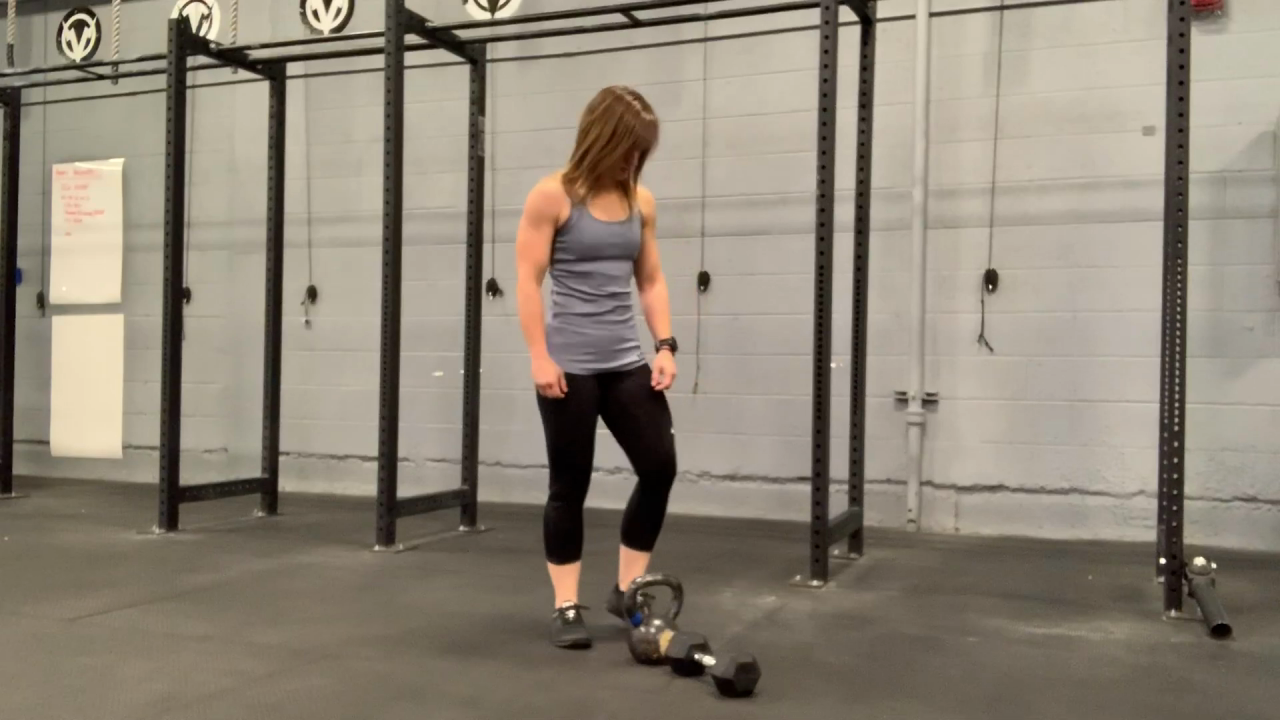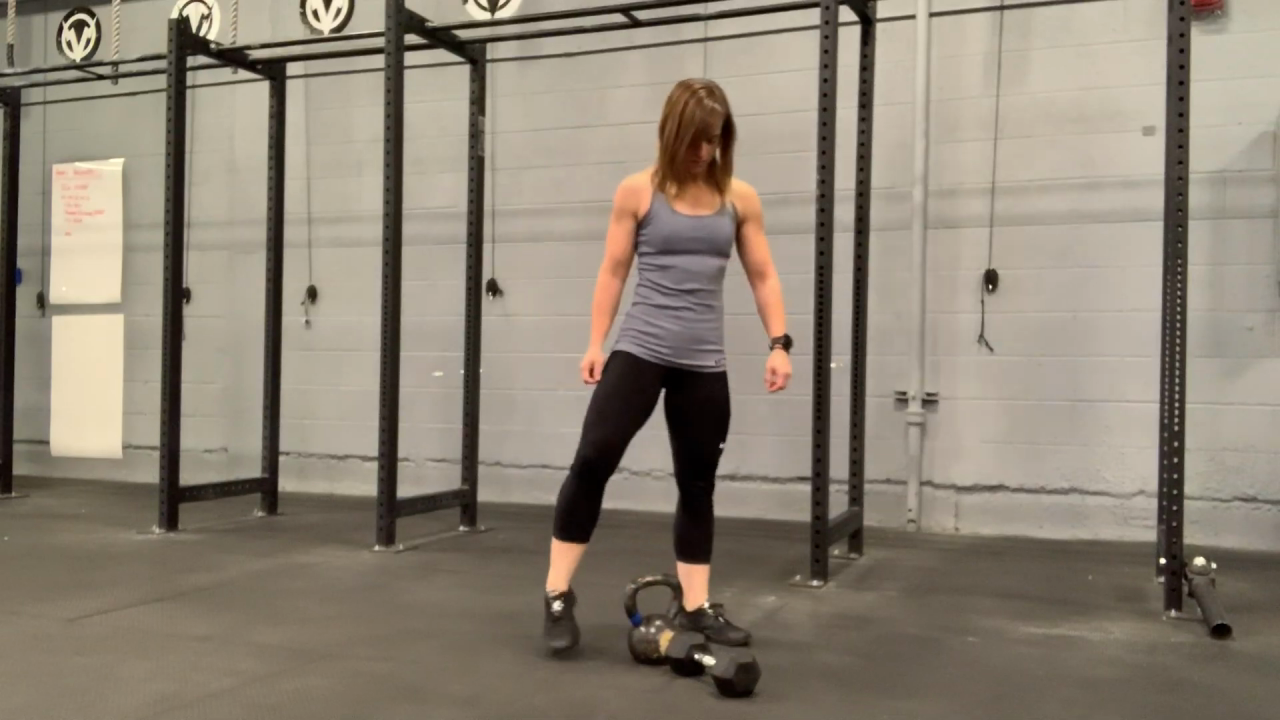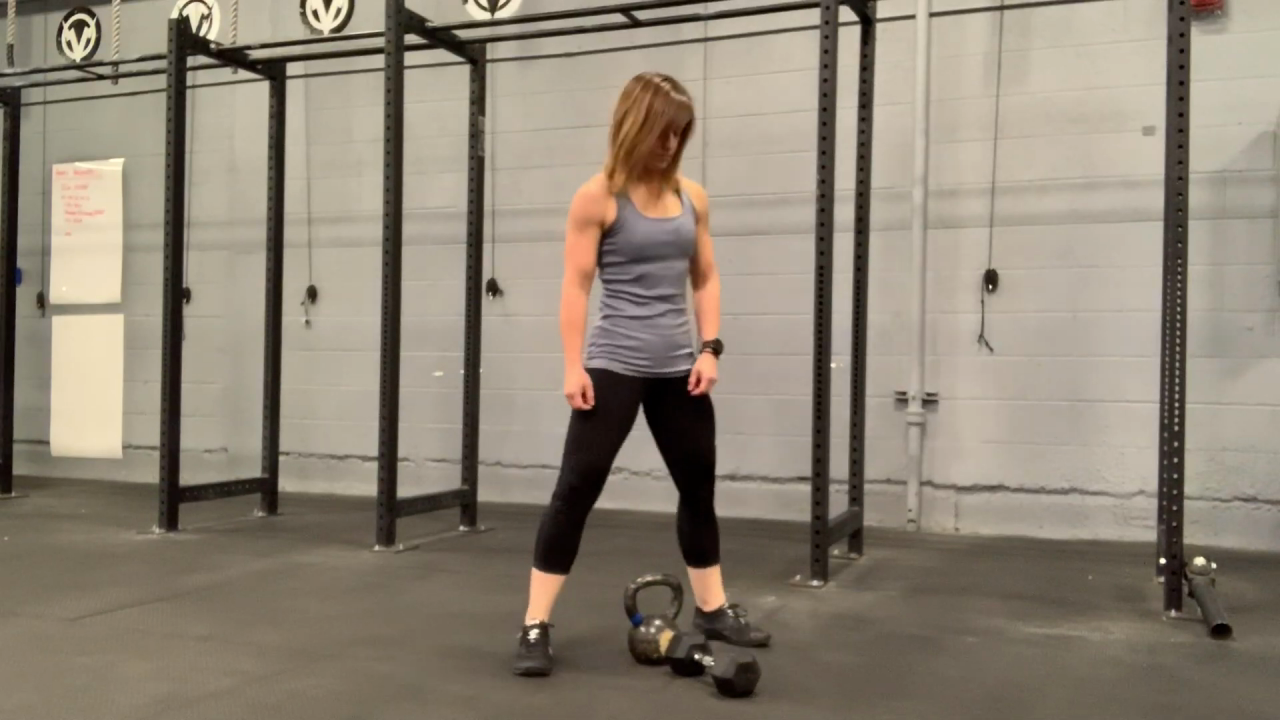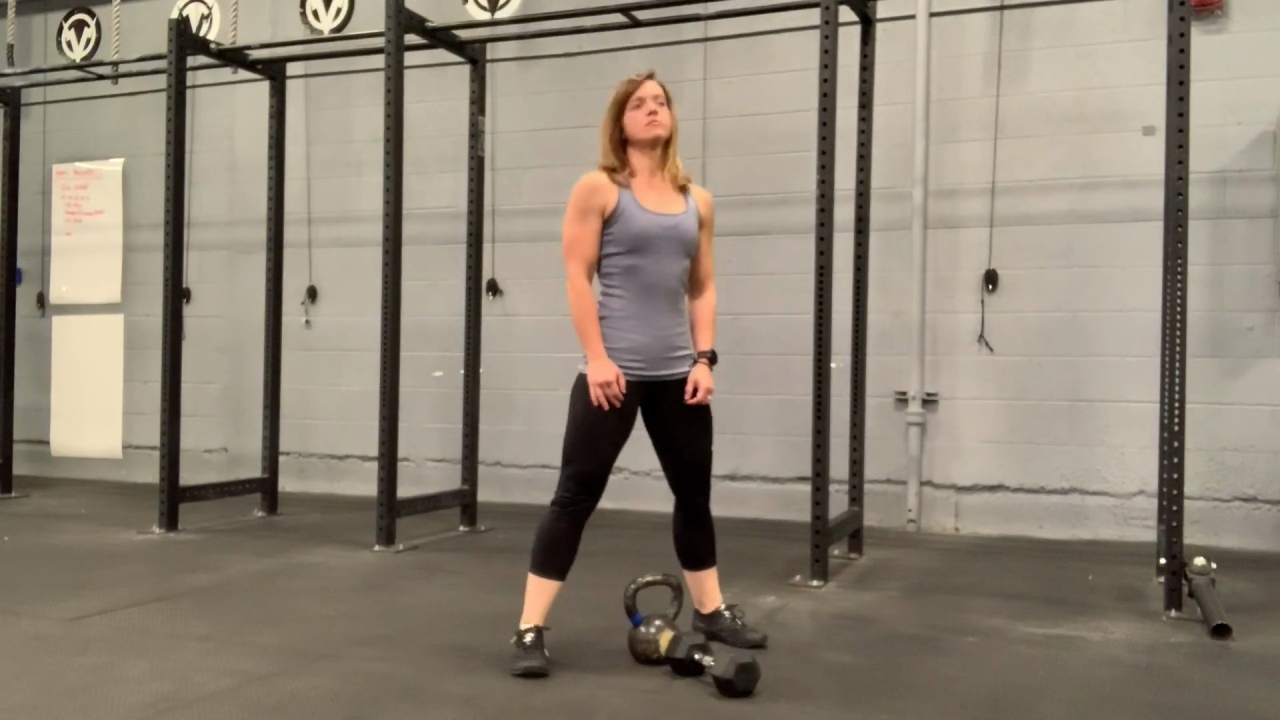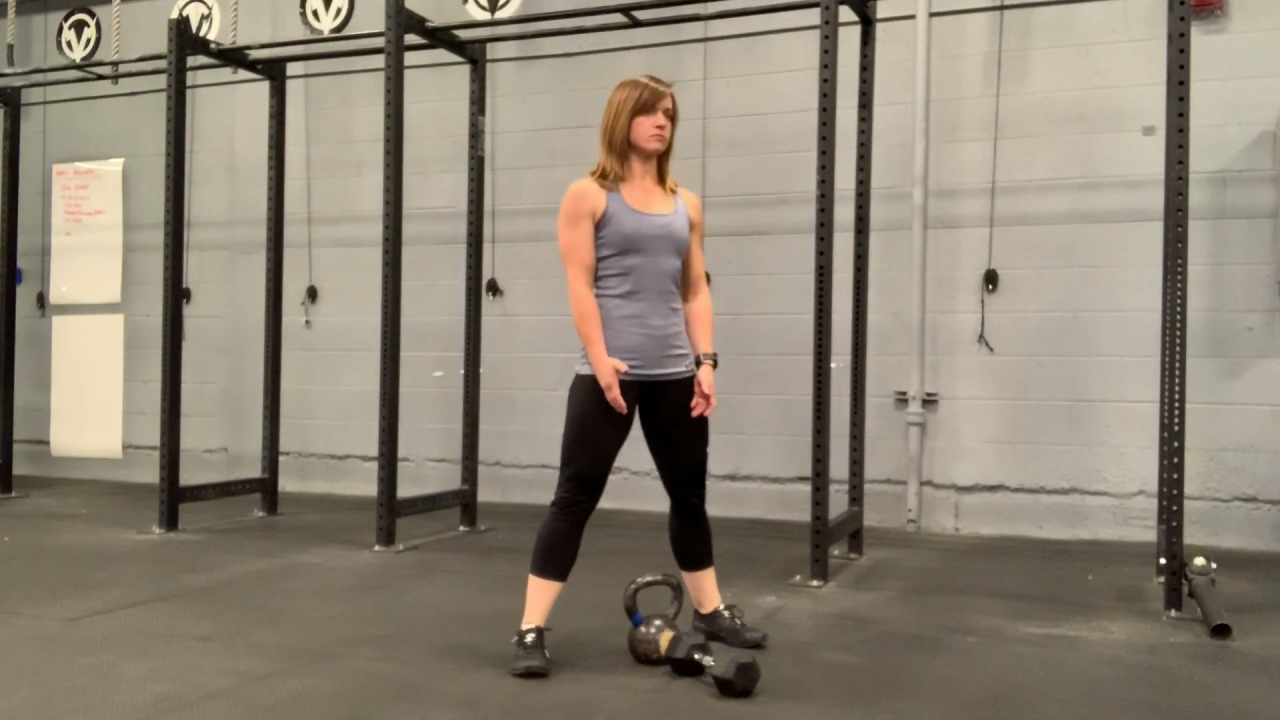
dt=1s
person 1, frame 1
left shoulder: (640, 201)
right shoulder: (552, 196)
right elbow: (529, 280)
left wrist: (665, 345)
right wrist: (539, 356)
left hip: (626, 362)
right hip: (570, 366)
left knee: (659, 468)
right knee: (570, 486)
left ankle: (627, 589)
right ankle: (566, 606)
person 1, frame 2
left shoulder: (740, 198)
right shoulder: (638, 191)
left elbow: (763, 276)
right elbow: (613, 271)
left wrist: (779, 343)
right wrist: (594, 343)
left hip: (705, 362)
right hip: (639, 349)
left knee: (698, 483)
right knee: (593, 460)
left ankle: (696, 606)
right ankle: (558, 595)
person 1, frame 3
left shoulder: (691, 197)
right shoulder: (598, 197)
left elbow: (706, 280)
right elbow: (577, 285)
left wrist: (710, 347)
right wrist: (573, 365)
left hip: (678, 367)
right hip: (614, 366)
left knee: (699, 487)
right knee: (577, 487)
left ankle: (713, 609)
right ankle: (535, 627)
person 1, frame 4
left shoulder: (697, 199)
right shoulder: (598, 189)
left elbow: (703, 287)
right elbow: (579, 278)
left wrist: (704, 359)
right wrist: (596, 358)
left hip: (677, 372)
right hip: (614, 369)
left knee: (694, 492)
right knee: (576, 495)
left ankle: (711, 611)
right ankle: (529, 630)
person 1, frame 5
left shoulder: (686, 204)
right shoulder: (588, 194)
left elbow: (696, 290)
right elbow: (580, 284)
left wrist: (705, 361)
right wrist: (600, 360)
left hip: (675, 373)
right hip: (610, 371)
left knee: (689, 494)
right knee: (575, 497)
left ankle: (711, 611)
right ankle: (531, 631)
